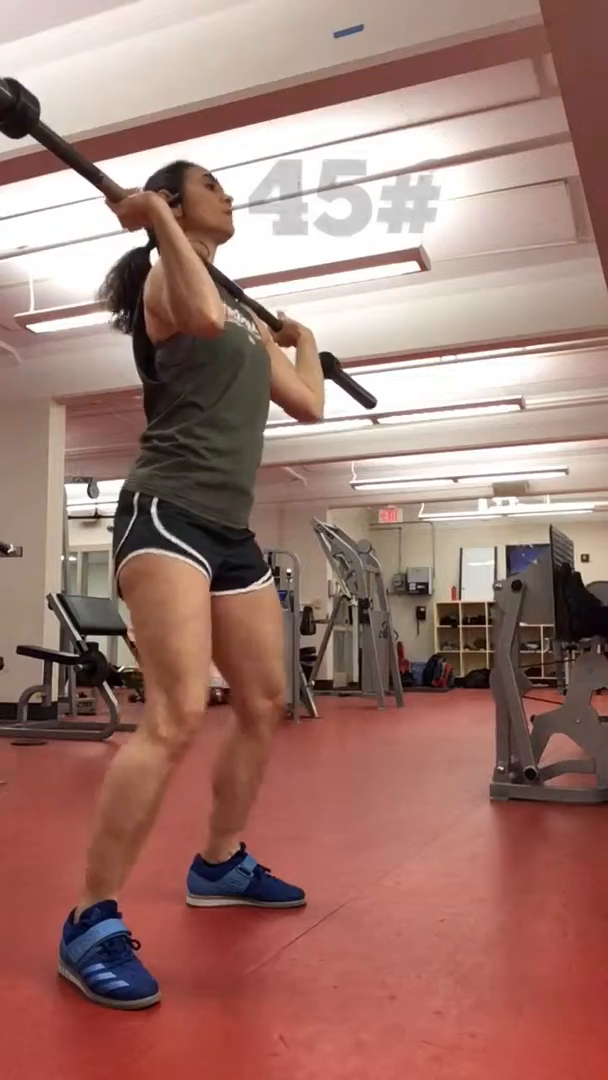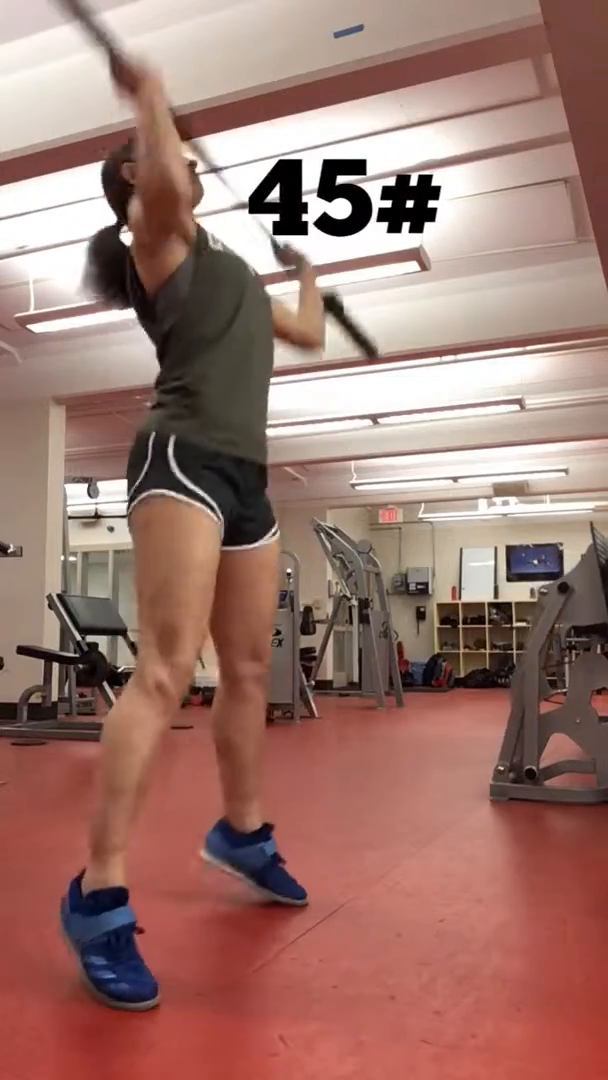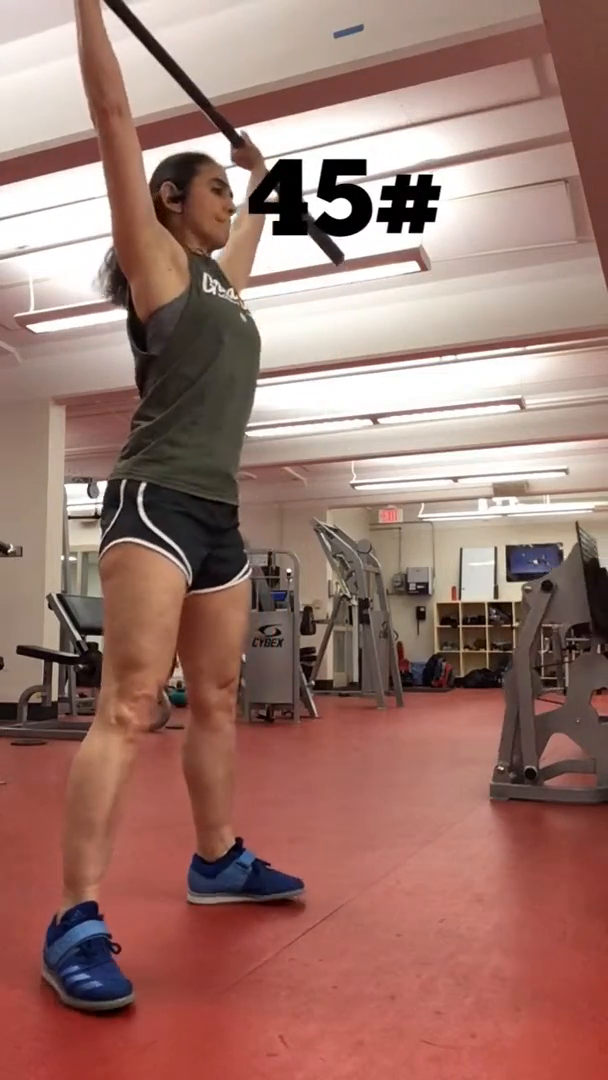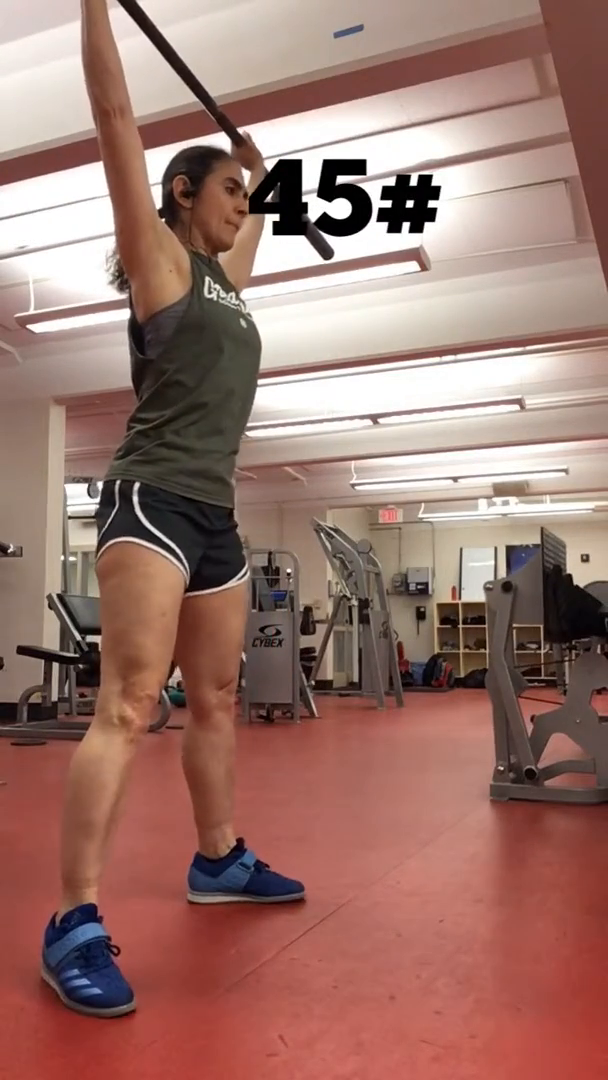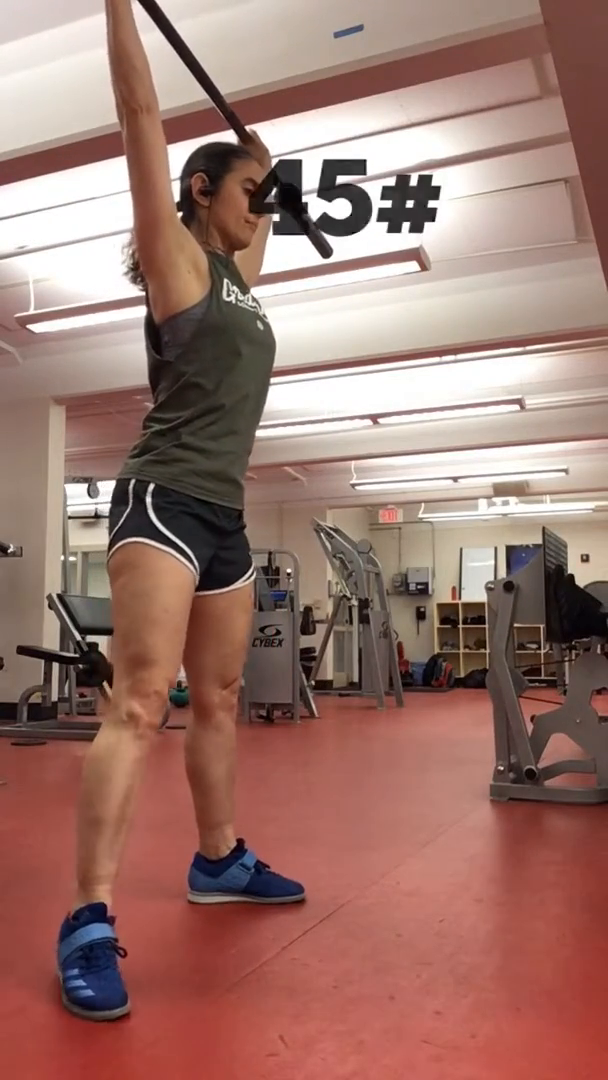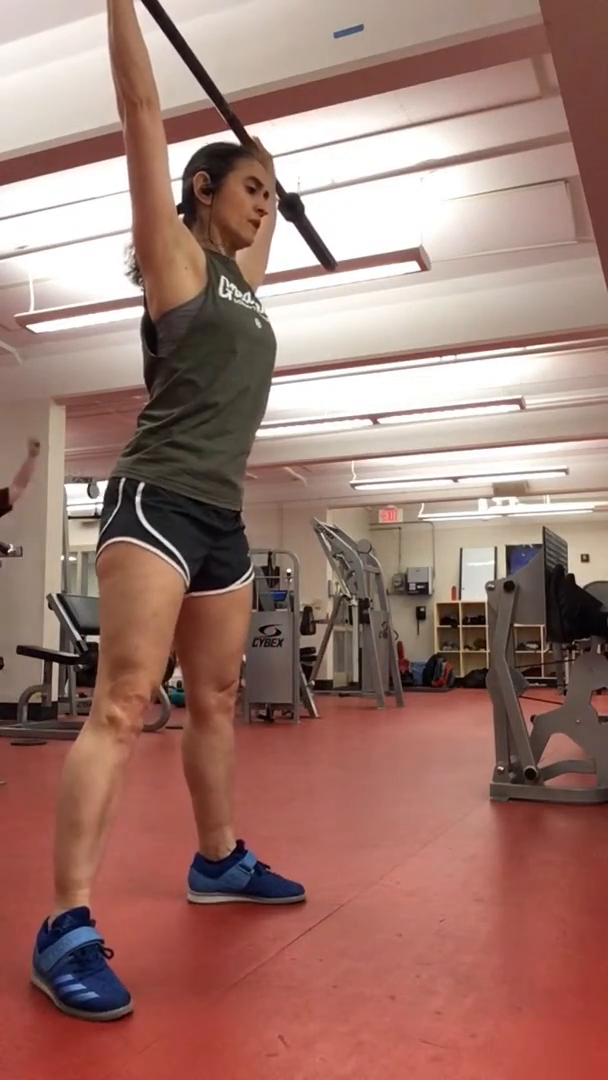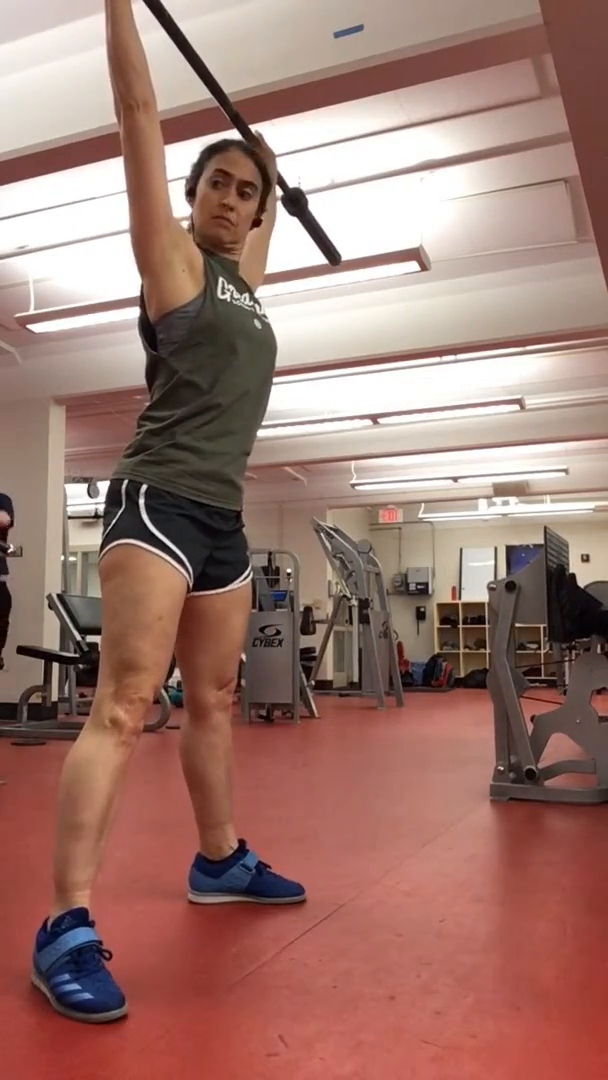
dt=0.7s
person 1, frame 1
left shoulder: (245, 316)
right shoulder: (164, 279)
left elbow: (307, 404)
right elbow: (201, 317)
left wrist: (301, 340)
right wrist: (161, 221)
left hip: (229, 526)
right hip: (169, 515)
left knee: (262, 705)
right knee: (172, 716)
left ankle: (220, 863)
right ankle: (91, 922)
person 1, frame 2
left shoulder: (223, 262)
right shoulder: (159, 228)
left elbow: (303, 334)
right elbow: (166, 174)
left wrist: (307, 276)
right wrist: (148, 94)
left hip: (244, 476)
right hip: (184, 458)
left knee: (249, 673)
right knee: (166, 671)
left ankle: (242, 834)
right ankle: (97, 899)
person 1, frame 3
left shoulder: (219, 280)
right shoulder: (155, 258)
left elbow: (251, 231)
right elbow: (113, 119)
left wrist: (259, 178)
left hip: (217, 514)
right hip: (156, 504)
left knee: (216, 703)
right knee: (128, 709)
left ankle: (218, 860)
right ankle: (74, 924)
person 1, frame 4
left shoulder: (224, 278)
right shoulder: (159, 256)
left elbow: (251, 225)
right elbow: (115, 117)
left wrist: (256, 171)
left hip: (214, 514)
right hip: (153, 503)
left knee: (215, 702)
right knee: (128, 708)
left ankle: (219, 859)
right ankle: (74, 925)
person 1, frame 5
left shoulder: (237, 275)
right shoulder: (177, 257)
left elbow: (261, 206)
right elbow: (141, 117)
left wrist: (261, 159)
left hip: (222, 516)
right hip: (164, 503)
left knee: (217, 702)
right knee: (140, 702)
left ankle: (218, 859)
right ankle: (89, 920)
person 1, frame 6
left shoulder: (241, 277)
right shoulder: (175, 254)
left elbow: (263, 220)
right elbow: (141, 112)
left hip: (221, 517)
right hip: (157, 503)
left knee: (215, 703)
right knee: (122, 707)
left ankle: (219, 860)
right ankle: (66, 929)
person 1, frame 7
left shoulder: (243, 278)
right shoulder: (173, 257)
left elbow: (266, 219)
right elbow: (137, 115)
left hip: (220, 517)
right hip: (159, 502)
left knee: (213, 703)
right knee: (122, 708)
left ankle: (220, 858)
right ankle: (66, 929)
